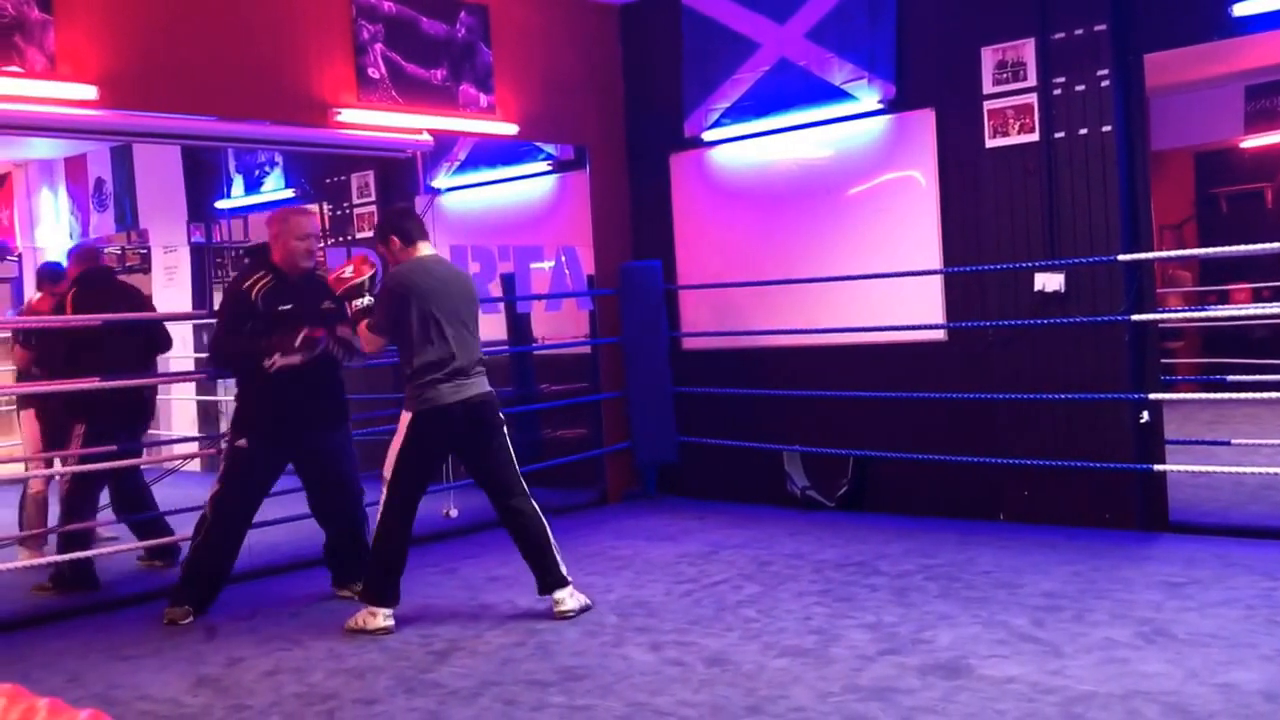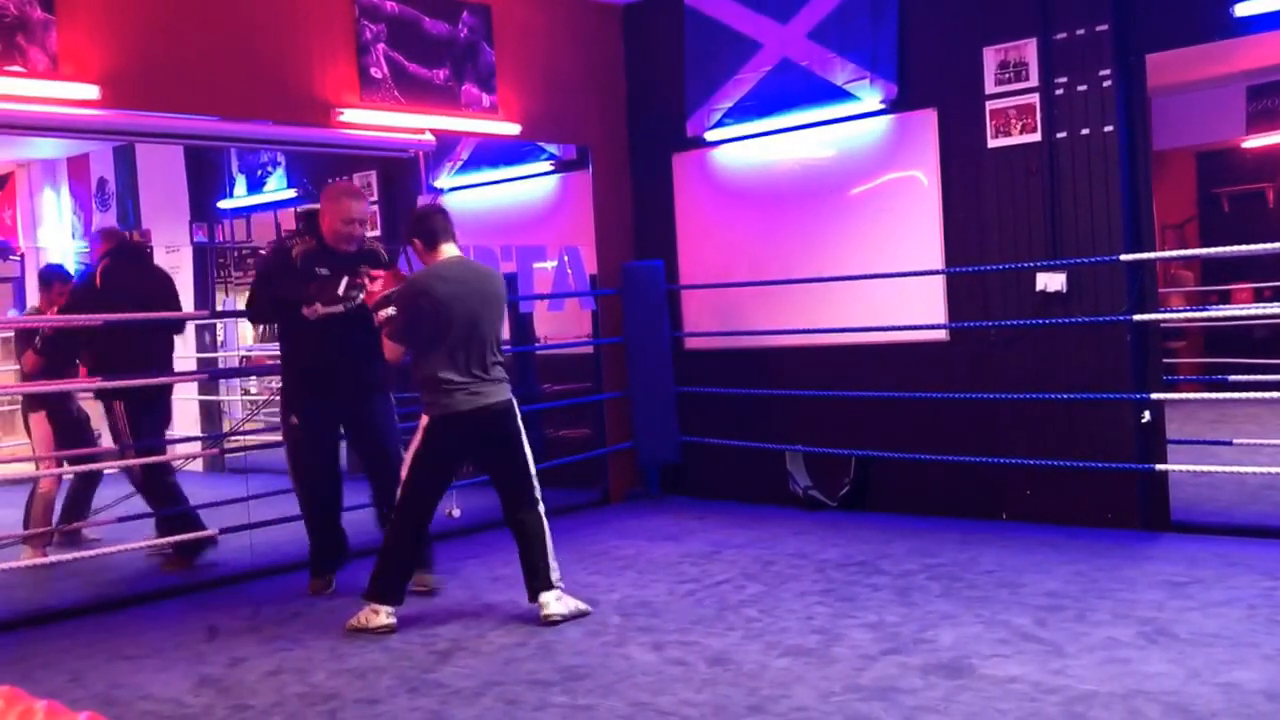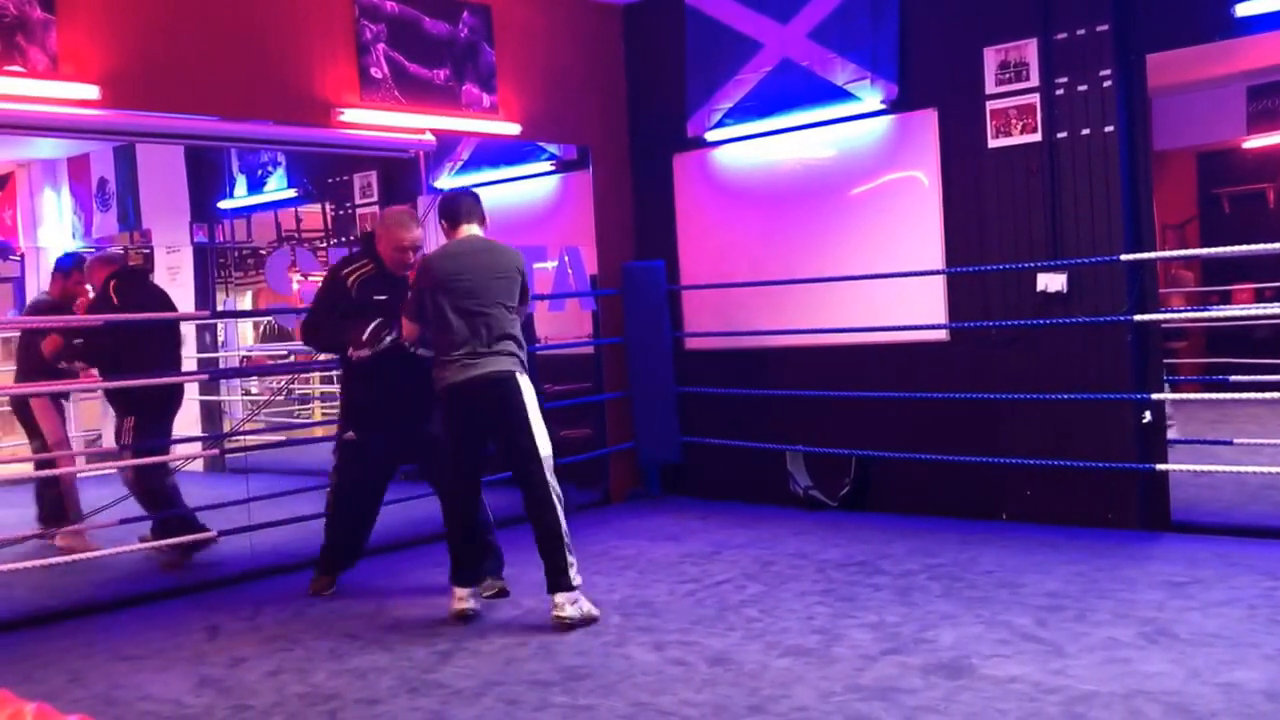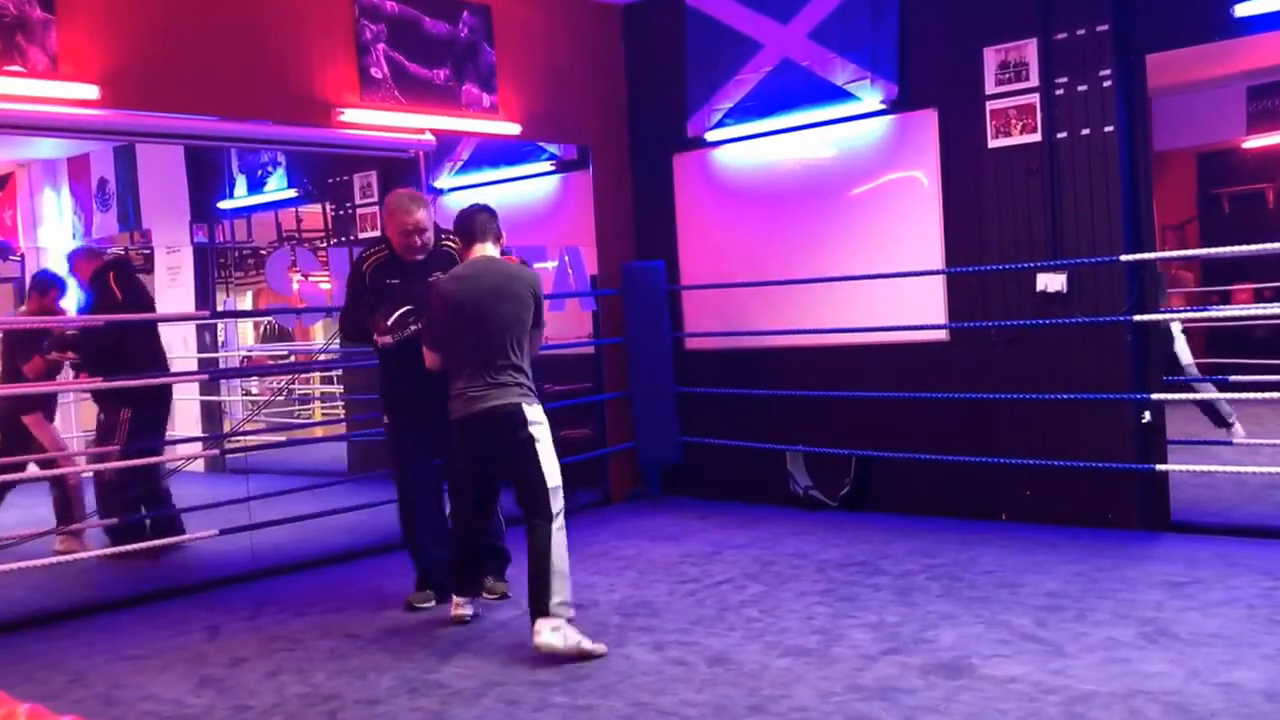
dt=0.3s
person 1, frame 1
left shoulder: (399, 280)
right shoulder: (461, 277)
left elbow: (371, 343)
left wrist: (358, 297)
left hip: (429, 408)
right hip: (478, 400)
left knee: (396, 507)
right knee: (513, 498)
left ankle: (379, 607)
right ankle: (561, 591)
person 1, frame 2
left shoulder: (418, 286)
right shoulder: (492, 278)
left elbow: (394, 353)
left wrist: (385, 310)
left hip: (446, 415)
right hip: (498, 406)
left knee: (410, 510)
right knee: (525, 502)
left ankle: (381, 606)
right ankle: (549, 595)
person 1, frame 3
left shoulder: (431, 265)
right shoulder: (511, 258)
left elbow: (409, 333)
left hip: (456, 390)
right hip: (505, 379)
left knee: (461, 495)
right knee: (540, 487)
left ankle: (464, 591)
right ankle: (566, 596)
person 1, frame 4
left shoulder: (445, 288)
right shoulder: (526, 278)
left elbow: (433, 361)
left hip: (466, 415)
right hip: (515, 407)
left knee: (469, 508)
right knee: (545, 513)
left ankle: (463, 598)
right ankle: (550, 623)
person 2, frame 1
left shoulder: (325, 284)
right shoulder: (247, 288)
left elbow: (345, 336)
right elbow: (222, 354)
left wrist: (347, 341)
right wrist: (275, 350)
left hip: (323, 419)
right hip: (261, 421)
left knee: (346, 502)
right knee: (228, 509)
left ankle: (351, 575)
right ankle: (191, 595)
person 2, frame 2
left shoulder: (375, 255)
right shoulder: (292, 255)
right elbow: (258, 309)
right wrist: (313, 300)
left hip: (368, 389)
right hip: (307, 391)
left knee: (391, 475)
right knee: (316, 486)
left ankle: (414, 561)
right ankle: (327, 564)
person 2, frame 3
right shoulder: (348, 276)
right elbow: (312, 333)
right wrist: (351, 340)
left hip: (427, 407)
right hip: (366, 412)
right knee: (350, 496)
left ankle: (487, 569)
right ankle: (330, 567)
person 2, frame 4
left shoulder: (457, 252)
right shoulder: (370, 266)
right elbow: (349, 325)
right wrist: (378, 326)
right hip: (405, 399)
right knee: (418, 492)
left ankle: (491, 569)
right ankle: (434, 579)
person 3, frame 1
left shoulder: (70, 301)
right shoulder: (133, 295)
left elbow: (53, 360)
right elbow: (161, 342)
left hip: (96, 407)
right hip: (137, 402)
left knee: (78, 487)
right knee: (126, 477)
left ankle: (74, 571)
right ankle: (161, 546)
person 3, frame 2
left shoulder: (98, 275)
right shoulder: (155, 276)
left elbow: (71, 327)
right elbow: (176, 324)
left wrist: (45, 343)
left hip: (123, 381)
right hip: (156, 377)
left knee: (142, 461)
right knee: (151, 457)
left ankle: (188, 536)
right ankle: (176, 531)
person 3, frame 3
left shoulder: (108, 295)
right shoulder: (155, 292)
left elbow: (98, 351)
left wrist: (73, 349)
left hip: (136, 395)
right hip: (166, 390)
left knee: (139, 471)
right knee: (150, 464)
left ankle: (189, 535)
right ankle: (167, 532)
person 3, frame 4
left shoulder: (107, 286)
right shoulder: (127, 283)
left elbow: (98, 340)
left wrist: (70, 345)
right wrist: (82, 351)
left hip: (126, 392)
right hip: (148, 388)
left knee: (114, 469)
right knee: (143, 463)
left ankle: (127, 538)
right ankle: (165, 528)
person 4, frame 1
right shoulder: (27, 318)
right elbow: (21, 363)
right wrist: (29, 321)
right hip: (35, 403)
right knee: (38, 472)
right ankle: (31, 544)
person 4, frame 2
right shoulder: (29, 323)
right elbow: (29, 367)
left hip: (67, 403)
right hip: (40, 407)
left knee: (91, 467)
right knee: (50, 474)
left ankle: (67, 528)
right ankle: (34, 545)
person 4, frame 3
left shoulder: (63, 308)
right shoulder: (41, 307)
right elbow: (49, 350)
right wrist: (73, 318)
left hip: (49, 392)
right hip: (35, 394)
left knee: (49, 460)
right knee: (62, 460)
left ankle: (51, 523)
right ankle: (68, 531)
person 4, frame 4
left shoulder: (38, 326)
left elbow: (53, 368)
right elbow: (32, 372)
left wrist: (61, 344)
right wrist: (53, 343)
right hip: (25, 411)
right knee: (64, 468)
right ankle: (70, 535)
